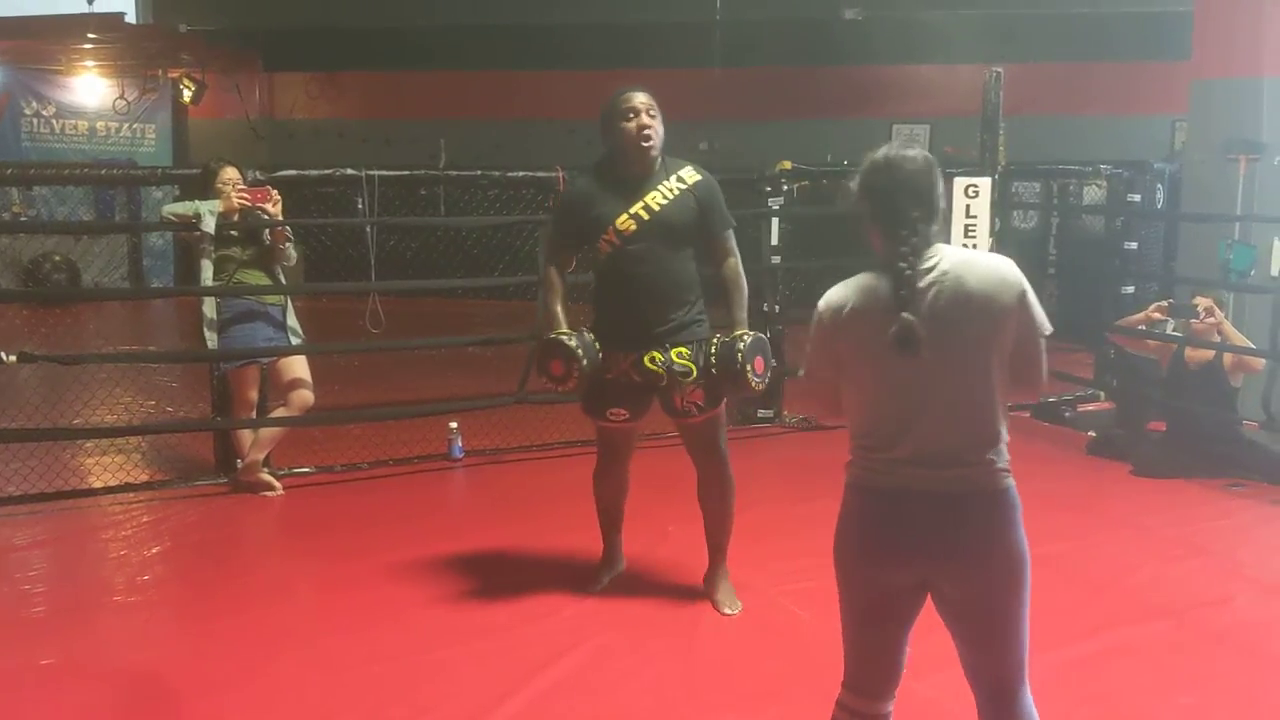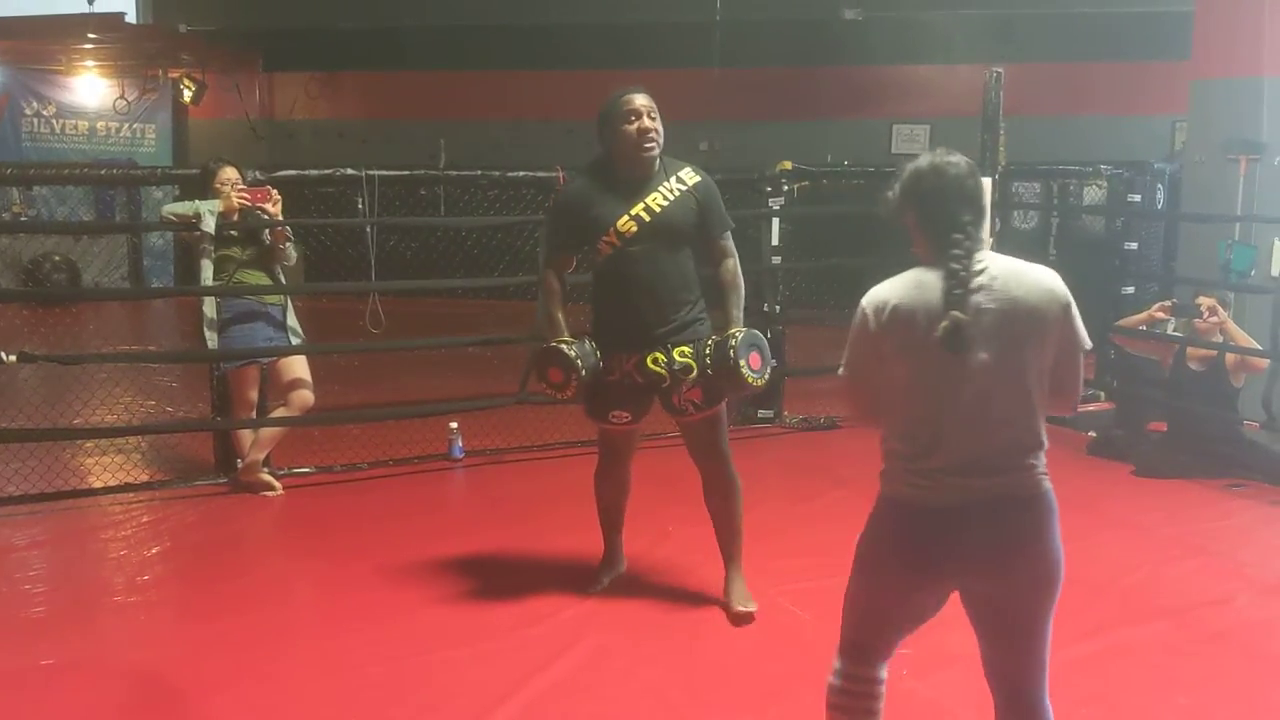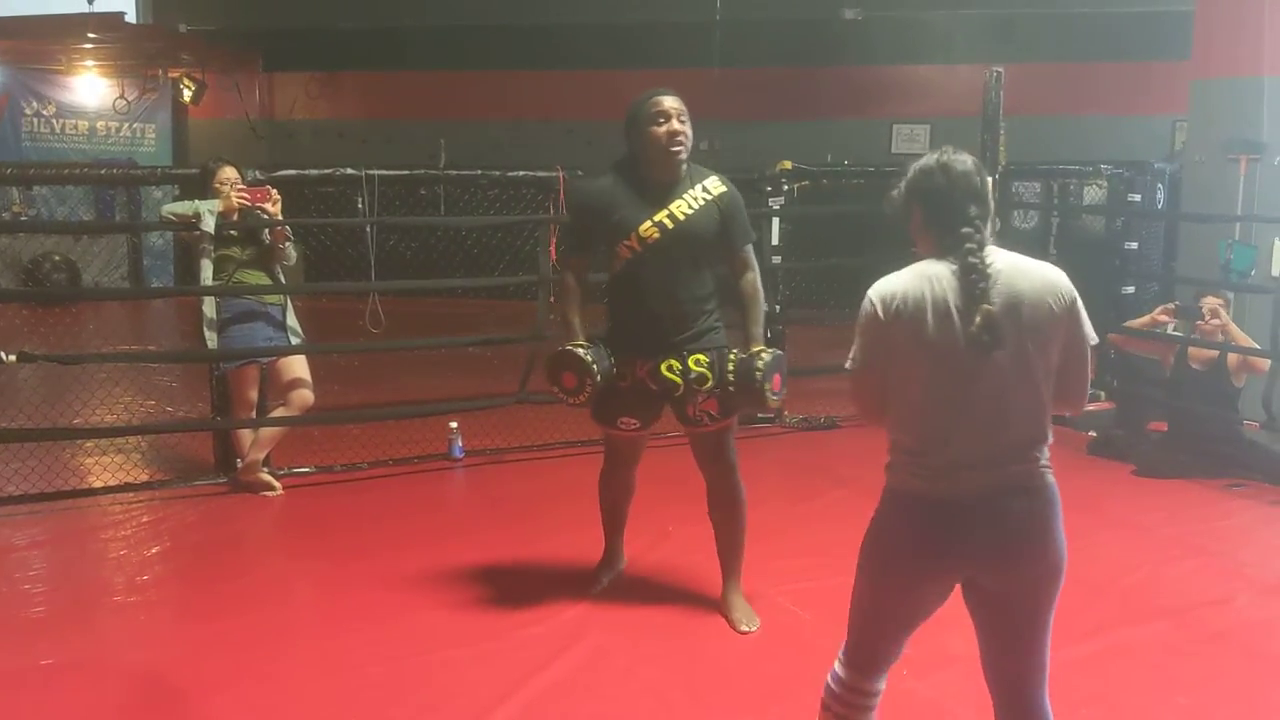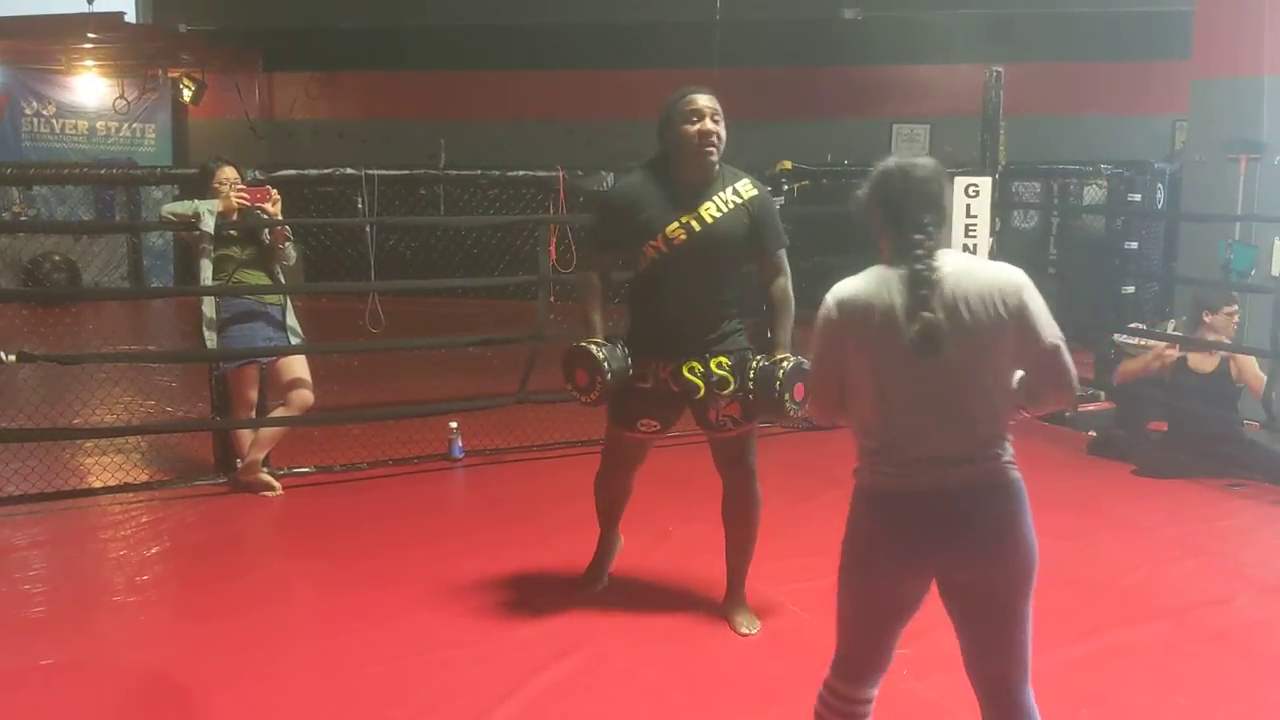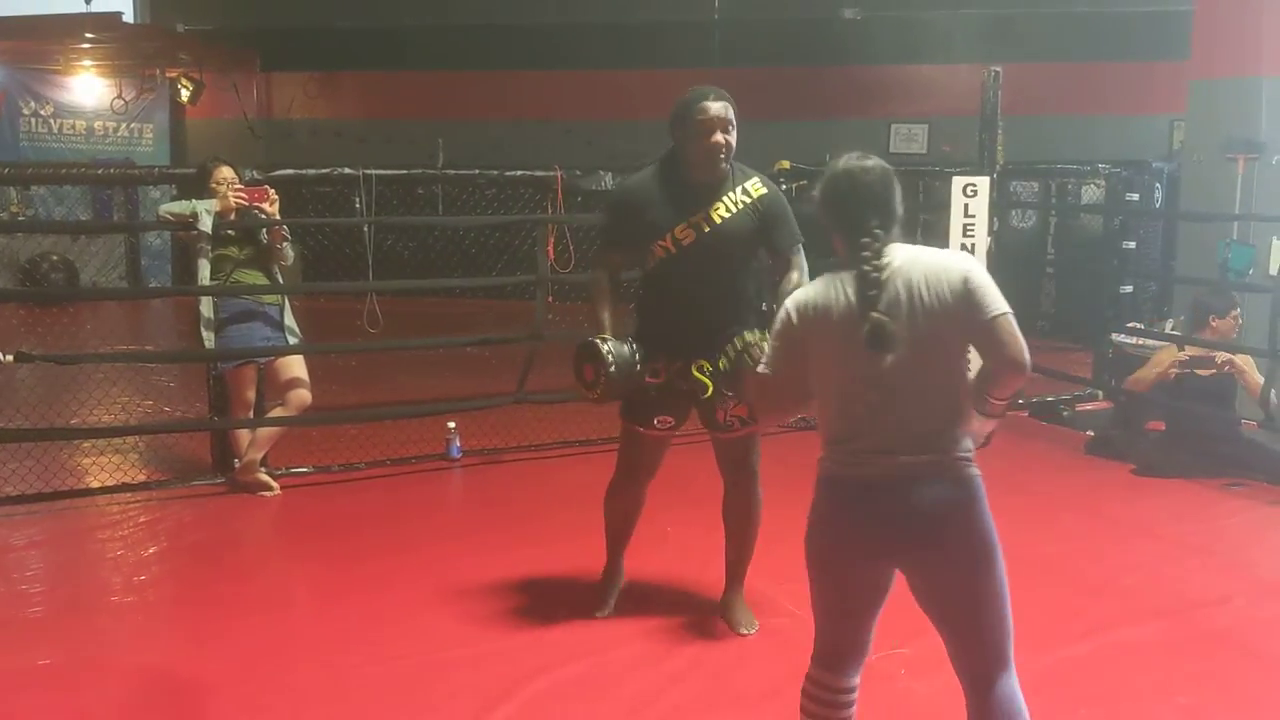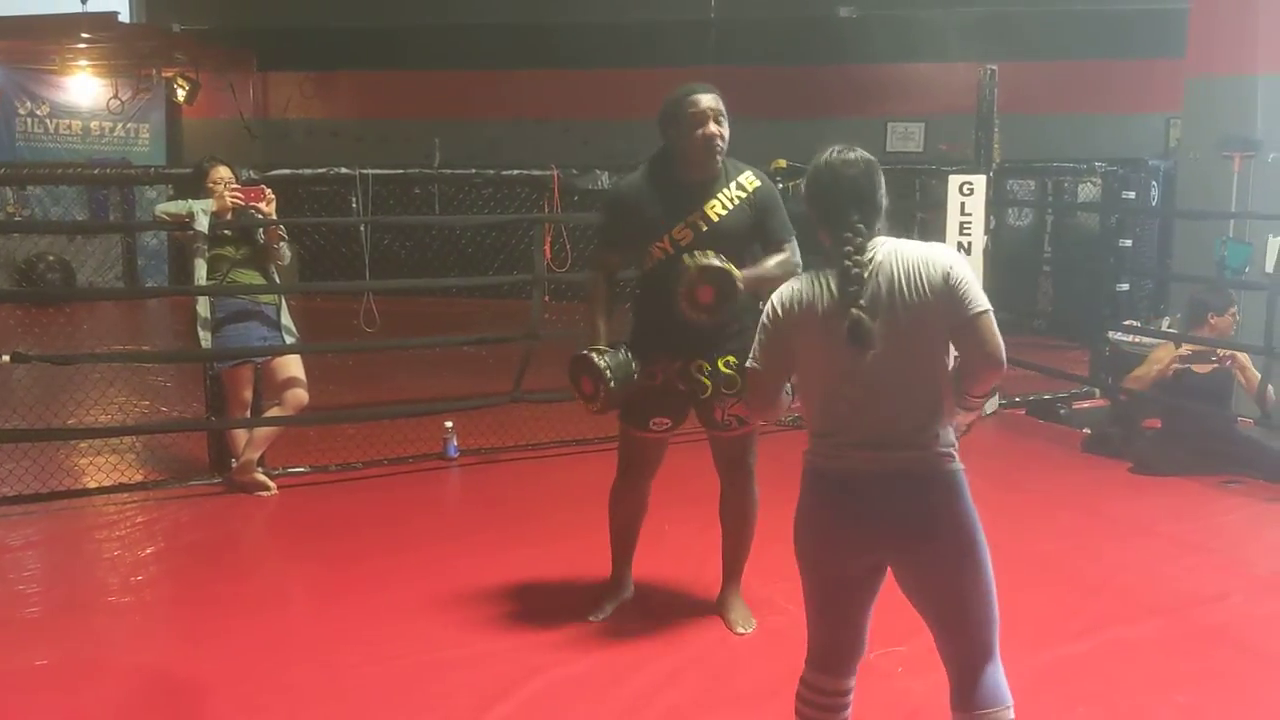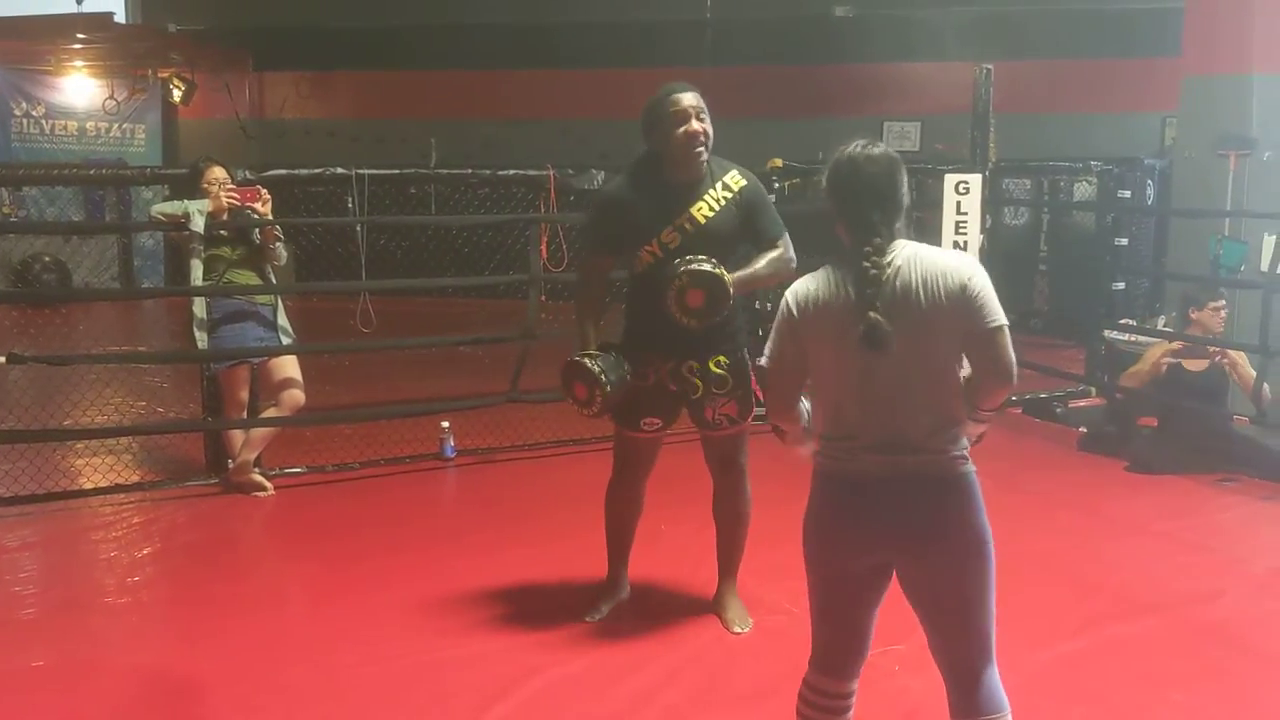
dt=0.2s
person 1, frame 1
left shoulder: (840, 305)
right shoulder: (1002, 278)
left elbow: (830, 404)
right elbow: (1031, 383)
left hip: (878, 516)
right hip: (979, 513)
person 1, frame 2
left shoulder: (884, 303)
right shoulder: (1046, 289)
left elbow: (864, 410)
right elbow: (1065, 399)
left hip: (914, 521)
right hip: (1019, 520)
left knee: (859, 656)
person 1, frame 3
left shoulder: (891, 295)
right shoulder: (1052, 285)
left elbow: (871, 406)
right elbow: (1072, 397)
left hip: (920, 516)
right hip: (1024, 514)
left knee: (864, 660)
person 1, frame 4
left shoulder: (847, 300)
right shoulder: (1006, 285)
left elbow: (825, 407)
right elbow: (1061, 387)
left hip: (889, 514)
right hip: (990, 511)
left knee: (854, 669)
person 1, frame 5
left shoulder: (807, 304)
right shoulder: (956, 271)
left elbow: (769, 402)
right elbow: (1013, 364)
right wrist: (980, 413)
left hip: (849, 506)
right hip: (945, 501)
left knee: (835, 663)
right knee: (991, 672)
person 1, frame 6
left shoulder: (791, 299)
right shoulder: (939, 264)
left elbow: (760, 401)
right elbow: (989, 361)
right wrist: (959, 409)
left hip: (834, 500)
right hip: (928, 495)
left knee: (830, 662)
right knee: (975, 662)
person 1, frame 7
left shoulder: (805, 295)
right shoulder: (956, 271)
left elbow: (780, 407)
right elbow: (999, 376)
right wrist: (967, 422)
left hip: (843, 501)
right hip: (940, 498)
left knee: (834, 664)
right knee: (973, 669)
person 2, frame 1
left shoulder: (695, 182)
right shoulder: (583, 194)
left elbow: (727, 257)
right elbow: (557, 263)
left wrist: (740, 328)
right wrist: (559, 325)
left hip: (686, 341)
right hip: (617, 347)
left knee: (711, 455)
right knee: (613, 454)
left ankle: (718, 572)
right ankle: (612, 554)
person 2, frame 2
left shoulder: (693, 183)
right shoulder: (579, 195)
left elbow: (725, 257)
right elbow: (555, 269)
left wrist: (735, 328)
right wrist: (559, 333)
left hip: (688, 340)
right hip: (617, 348)
left knee: (714, 457)
right knee: (614, 455)
left ankle: (733, 573)
right ankle: (613, 555)
person 2, frame 3
left shoulder: (718, 192)
right shoulder: (600, 195)
left elbow: (745, 269)
right elbow: (573, 269)
left wrist: (756, 342)
right wrist: (576, 339)
left hip: (701, 349)
right hip: (630, 353)
left knee: (722, 467)
right knee: (620, 460)
left ankle: (732, 587)
right ankle: (613, 554)
person 2, frame 4
left shoulder: (750, 195)
right shoulder: (630, 194)
left elbow: (777, 275)
right elbow: (599, 269)
left wrist: (783, 350)
right wrist: (596, 339)
left hip: (724, 354)
right hip: (650, 355)
left knee: (740, 472)
right knee: (618, 463)
left ankle: (736, 593)
right ankle: (606, 546)
person 2, frame 5
left shoulder: (761, 193)
right shoulder: (639, 193)
left elbow: (794, 267)
right elbow: (609, 267)
right wrist: (606, 334)
right hip: (659, 355)
left knee: (742, 472)
right knee: (633, 470)
left ankle: (734, 592)
right ankle: (613, 569)
person 2, frame 6
left shoulder: (754, 187)
right shoulder: (633, 193)
left elbow: (789, 260)
right elbow: (605, 271)
left wrist: (740, 280)
right wrist: (601, 341)
left hip: (730, 354)
right hip: (656, 355)
left knee: (738, 470)
right knee: (633, 471)
left ankle: (731, 590)
right ankle: (619, 580)
person 2, frame 7
left shoulder: (740, 185)
right shoulder: (620, 197)
left elbow: (785, 256)
right elbow: (594, 275)
left wrist: (731, 281)
right wrist: (590, 346)
left hip: (720, 353)
right hip: (647, 355)
left knee: (730, 469)
right knee: (629, 470)
left ankle: (727, 588)
right ankle: (616, 580)
person 3, frame 1
right shoulder: (207, 226)
left elbow: (287, 258)
right elbow: (168, 212)
left wrist: (276, 220)
right wrist: (219, 208)
left hip: (277, 315)
right hip: (238, 316)
left knee: (302, 397)
right knee: (246, 402)
left ankle: (251, 464)
right ankle: (251, 468)
person 3, frame 2
right shoulder: (207, 226)
left elbow: (287, 258)
right elbow: (167, 212)
left wrist: (277, 220)
right wrist: (219, 208)
left hip: (277, 315)
right hip: (238, 315)
left knee: (302, 397)
right knee: (246, 403)
left ankle: (251, 464)
right ankle: (251, 468)
person 3, frame 3
right shoulder: (206, 226)
left elbow: (287, 258)
right elbow: (167, 212)
left wrist: (276, 219)
right wrist: (218, 208)
left hip: (277, 314)
right hip: (238, 316)
left knee: (302, 396)
right knee: (246, 403)
left ankle: (250, 465)
right ankle: (251, 469)
person 3, frame 4
right shoulder: (206, 226)
left elbow: (287, 258)
right elbow: (167, 211)
left wrist: (276, 220)
right wrist: (218, 207)
left hip: (277, 315)
right hip: (238, 315)
left knee: (301, 396)
right knee: (245, 403)
left ankle: (251, 464)
right ankle: (250, 468)
person 3, frame 5
left shoulder: (253, 221)
right shoulder: (203, 226)
left elbow: (285, 258)
right elbow: (165, 211)
left wrist: (274, 219)
right wrist: (216, 207)
left hip: (275, 314)
right hip: (236, 315)
left knee: (299, 396)
right knee: (243, 403)
left ankle: (248, 464)
right ankle: (248, 468)
person 3, frame 6
left shoulder: (250, 222)
right shoulder: (200, 226)
left elbow: (282, 258)
right elbow: (161, 211)
left wrist: (270, 219)
right wrist: (213, 207)
left hip: (271, 314)
right hip: (232, 315)
left knee: (296, 396)
right knee: (240, 402)
left ankle: (245, 464)
right ankle: (245, 468)
person 3, frame 7
left shoulder: (246, 222)
right shoulder: (196, 226)
left elbow: (278, 258)
right elbow: (156, 212)
left wrist: (267, 220)
right wrist: (208, 208)
left hip: (267, 315)
right hip: (229, 316)
left knee: (293, 397)
right knee: (237, 403)
left ankle: (242, 465)
right ankle: (242, 469)
person 4, frame 1
left shoulder: (1229, 355)
right shoulder: (1170, 348)
left elbow: (1258, 365)
right elbow: (1116, 334)
left wrist: (1222, 323)
right wrist: (1146, 316)
left hip: (1225, 444)
right hip: (1178, 442)
left knee: (1273, 466)
right knee: (1144, 459)
person 4, frame 2
left shoulder: (1232, 355)
right shoulder: (1172, 349)
left elbow: (1262, 364)
right elbow: (1117, 334)
left wrist: (1226, 323)
right wrist: (1149, 316)
left hip: (1227, 443)
right hip: (1180, 441)
left knee: (1274, 466)
right knee: (1145, 459)
person 4, frame 3
left shoulder: (1234, 355)
right shoulder: (1173, 349)
left elbow: (1264, 366)
right elbow: (1115, 338)
left wrist: (1228, 325)
right wrist: (1152, 319)
left hip: (1227, 443)
right hip: (1179, 442)
left knee: (1272, 465)
right knee: (1145, 458)
person 4, frame 4
left shoulder: (1238, 357)
right shoulder: (1173, 352)
right elbow: (1120, 377)
left wrist: (1234, 356)
right wrist: (1155, 356)
left hip: (1229, 444)
right hip: (1181, 442)
right knee: (1147, 459)
person 4, frame 5
left shoulder: (1238, 358)
right shoulder: (1173, 353)
right elbow: (1128, 391)
left wrist: (1241, 370)
right wrist: (1161, 372)
left hip: (1227, 442)
right hip: (1181, 442)
right knee: (1147, 457)
person 4, frame 6
left shoulder: (1233, 356)
right shoulder: (1169, 351)
right elbow: (1127, 389)
left wrist: (1243, 367)
right wrist: (1163, 368)
left hip: (1223, 440)
right hip: (1177, 440)
right knee: (1145, 455)
person 4, frame 7
left shoulder: (1227, 354)
right shoulder: (1163, 349)
left elbow: (1263, 400)
right elbow: (1122, 389)
left wrist: (1235, 364)
right wrist: (1156, 363)
left hip: (1219, 438)
right hip: (1173, 439)
right knee: (1141, 453)
